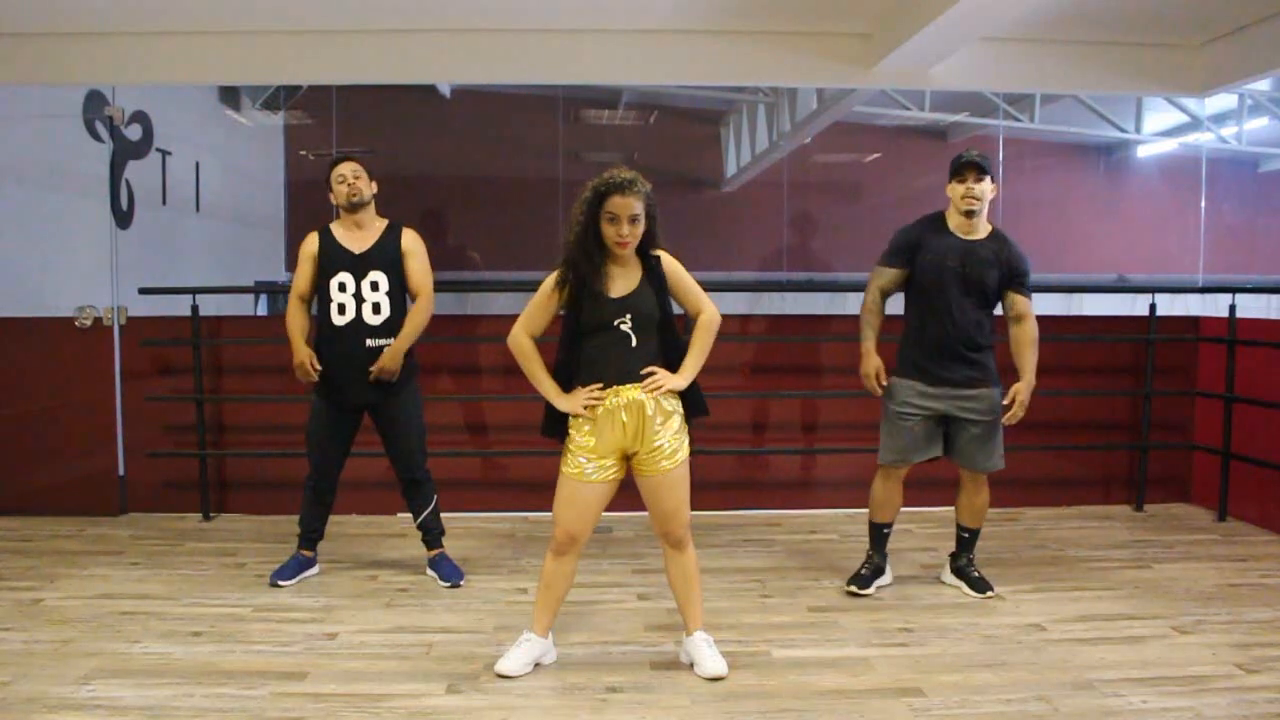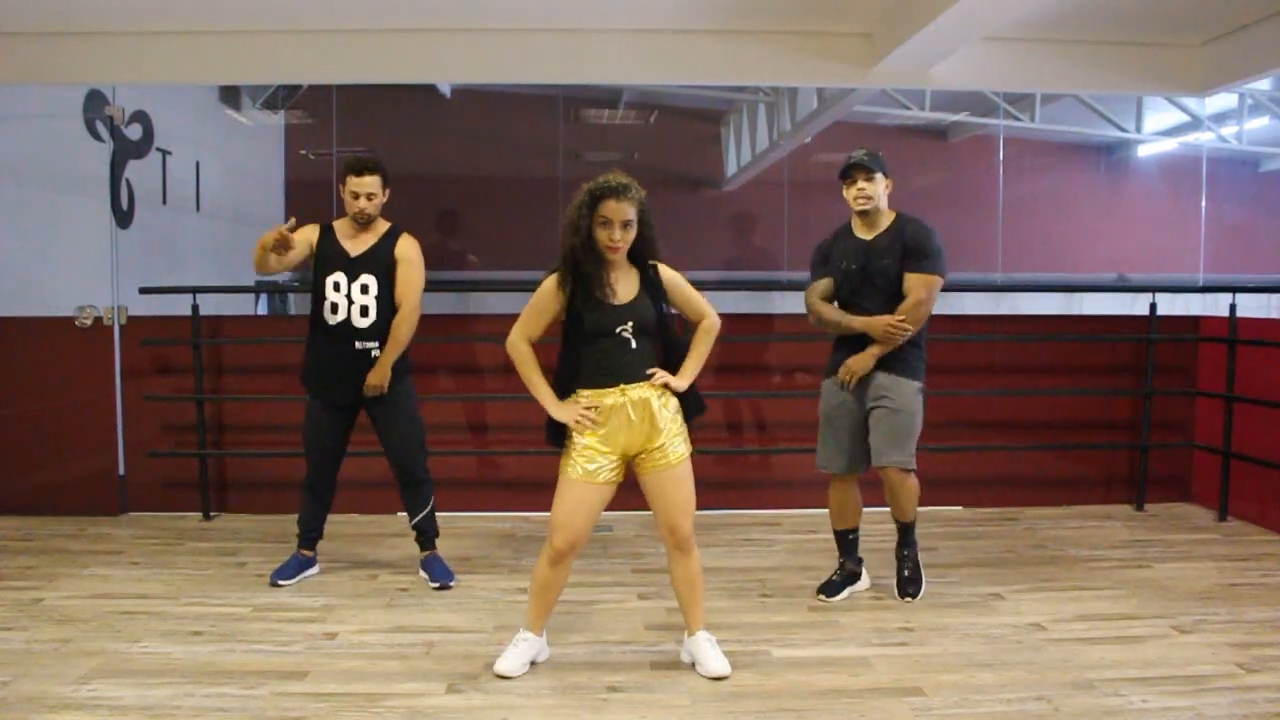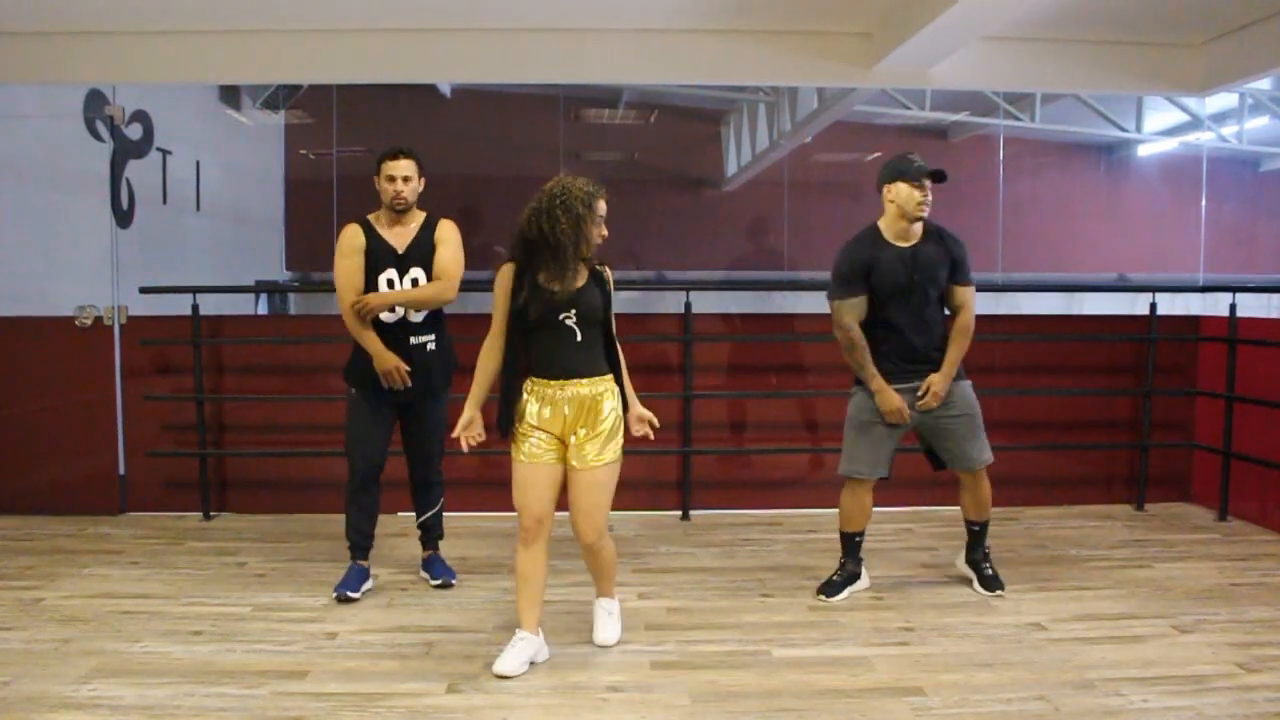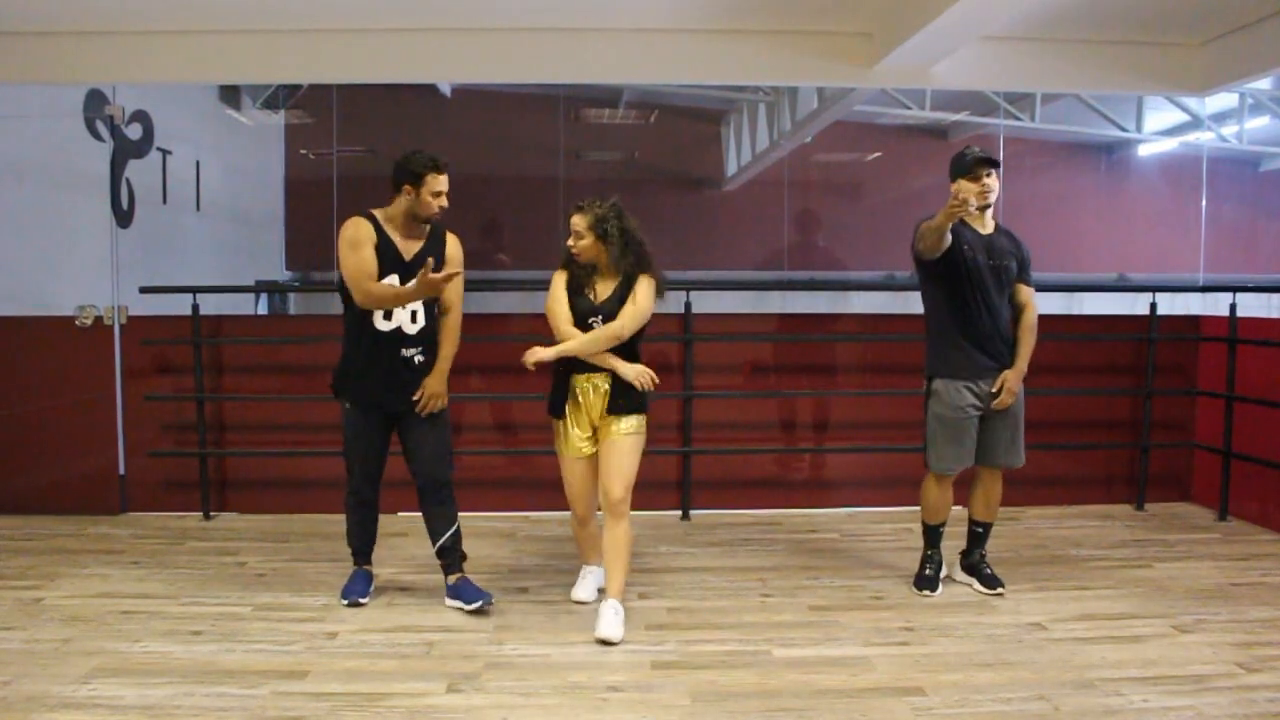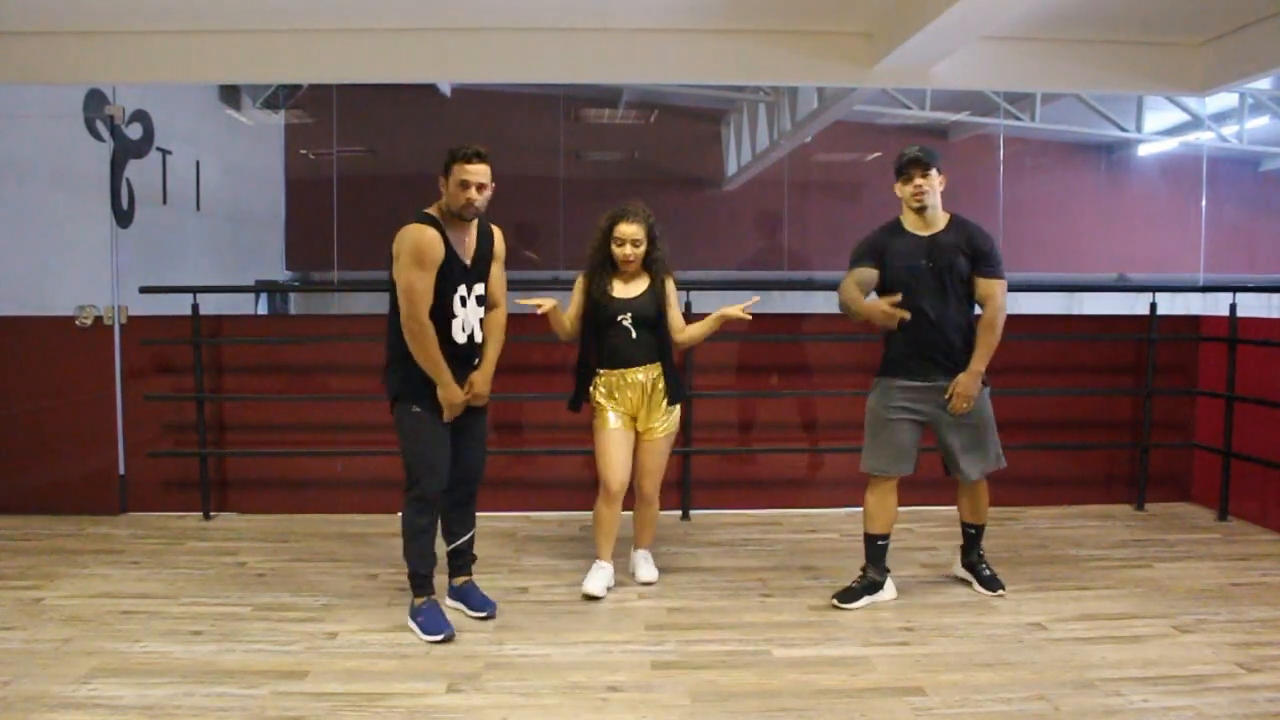
dt=0.7s
person 1, frame 1
left shoulder: (660, 267)
right shoulder: (568, 278)
left elbow: (708, 314)
right elbow: (520, 336)
left wrist: (683, 376)
right wrist: (558, 397)
left hip: (659, 417)
right hip: (595, 423)
left knee: (676, 533)
right knee: (566, 537)
left ankle: (696, 638)
right ankle: (538, 639)
person 1, frame 2
left shoulder: (656, 275)
right shoulder: (565, 284)
left elbow: (709, 321)
right elbow: (517, 341)
left wrist: (684, 377)
right wrist: (553, 405)
left hip: (658, 417)
right hip: (597, 424)
left knee: (681, 535)
right knee: (563, 542)
left ankle: (698, 638)
right ankle: (531, 636)
person 1, frame 3
left shoulder: (600, 278)
right shoulder: (515, 274)
right elbow: (497, 344)
left wrist: (633, 403)
right wrist: (473, 407)
left hip: (597, 408)
right hip: (538, 409)
left knee: (590, 531)
right knee: (532, 525)
left ankle: (607, 601)
right ankle: (528, 635)
person 1, frame 4
left shoulder: (641, 283)
right shoulder: (565, 279)
left elbow: (617, 332)
right elbow: (566, 330)
left wrist: (553, 353)
right wrist: (620, 365)
left hip: (622, 402)
right hip: (575, 398)
left knee: (616, 501)
right knee: (580, 509)
left ankle: (613, 602)
right ankle: (593, 565)
person 1, frame 5
left shoulder: (662, 283)
right shoulder: (590, 281)
left elbow: (681, 335)
right elbow: (571, 331)
left wrist: (720, 317)
right wrist: (553, 310)
left hip: (657, 390)
right hip: (610, 392)
left knee: (648, 488)
right knee: (613, 484)
left ankle: (642, 552)
right ankle: (602, 563)
person 2, frame 1
left shoulder: (405, 239)
right shoulder: (316, 242)
left elbow: (425, 298)
right elbow: (298, 301)
left wrist: (399, 349)
right wrist: (300, 348)
left hip: (393, 375)
right hip: (334, 378)
left knee: (414, 468)
right knee: (322, 469)
left ankle: (436, 552)
right ankle: (306, 553)
person 2, frame 2
left shoulder: (403, 245)
right shoulder: (317, 235)
left elbow: (409, 311)
right elbow: (266, 264)
left wrist: (385, 366)
right wrist: (270, 243)
left hip: (386, 371)
right hip: (328, 374)
left knee: (412, 463)
right knee: (319, 468)
left ankle: (428, 553)
right ankle: (306, 552)
person 2, frame 3
left shoulder: (442, 231)
right shoulder: (355, 235)
left elbow: (448, 288)
right elbow: (348, 304)
left wrist: (386, 301)
right wrist: (381, 354)
left hip: (428, 369)
right hip: (372, 372)
left knee: (427, 467)
right knee: (364, 468)
left ankle: (431, 553)
right ankle: (359, 563)
person 2, frame 4
left shoulder: (447, 242)
right shoulder: (359, 230)
left elbow: (451, 313)
right elbow: (363, 294)
left wrist: (440, 375)
right wrist: (417, 291)
left hip: (421, 382)
right hip: (365, 382)
left knee: (435, 480)
right knee: (362, 481)
left ankle: (455, 577)
right ankle: (362, 566)
person 2, frame 5
left shoulder: (492, 237)
right shoulder: (420, 236)
right elbow: (414, 319)
left wrist: (484, 372)
right wrist: (443, 384)
left hip: (467, 382)
right hip: (421, 386)
left knee: (465, 483)
right knee: (428, 488)
left ankle: (461, 579)
right ankle: (422, 598)
person 3, frame 1
left shoulder: (1007, 254)
right shoulder: (916, 236)
left elbow: (1022, 319)
right elbow: (877, 291)
left wrist: (1027, 380)
right wrist: (868, 350)
left hip: (976, 383)
right hip: (913, 378)
left knee: (976, 474)
right knee: (891, 467)
left ankle: (961, 564)
right ankle: (877, 561)
person 3, frame 2
left shoulder: (917, 236)
right shoulder: (831, 247)
left elbow: (920, 302)
right elbow: (816, 304)
left wrist: (871, 353)
right wrist: (868, 324)
left hip: (898, 371)
right hip: (844, 370)
left knee: (893, 466)
right knee: (840, 473)
left ankle: (907, 549)
right ankle: (850, 565)
person 3, frame 3
left shoulder: (949, 247)
right shoulder: (856, 254)
left elbow: (965, 312)
right elbow: (847, 327)
left wrist: (946, 375)
right wrist: (879, 388)
left hip: (944, 379)
right hip: (883, 383)
left knee: (975, 468)
right knee: (859, 476)
left ankle: (977, 554)
right ankle: (851, 567)
person 3, frame 4
left shoulder: (1013, 245)
right shoulder: (943, 229)
left elbow: (1026, 310)
right elbow: (929, 240)
left wrist: (1018, 370)
right wrist: (945, 218)
left hip: (1002, 376)
right hip: (953, 375)
left knee: (992, 468)
right knee: (943, 470)
left ankle: (973, 558)
right ankle: (932, 556)
person 3, frame 5
left shoulder: (974, 239)
right shoulder: (880, 242)
left elbow: (994, 307)
right elbow: (849, 291)
left wrist: (975, 372)
right wrist: (868, 309)
left hip: (959, 378)
right hip: (897, 381)
left knee: (975, 474)
right knee: (882, 475)
left ankle: (971, 558)
right ankle: (875, 575)
